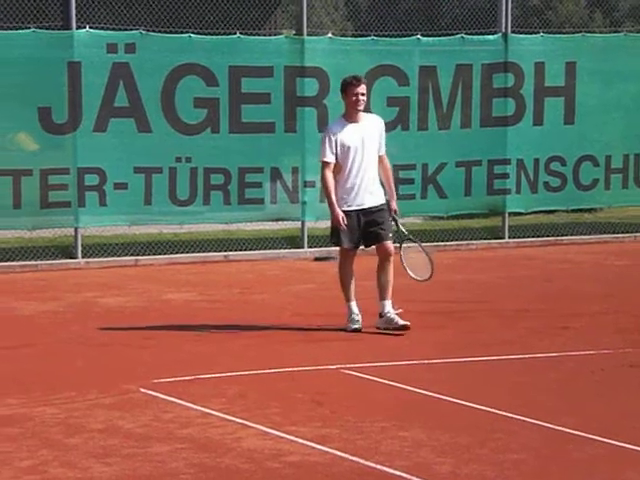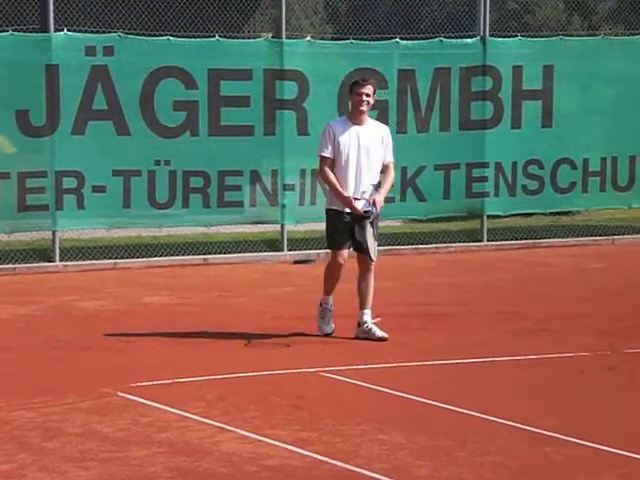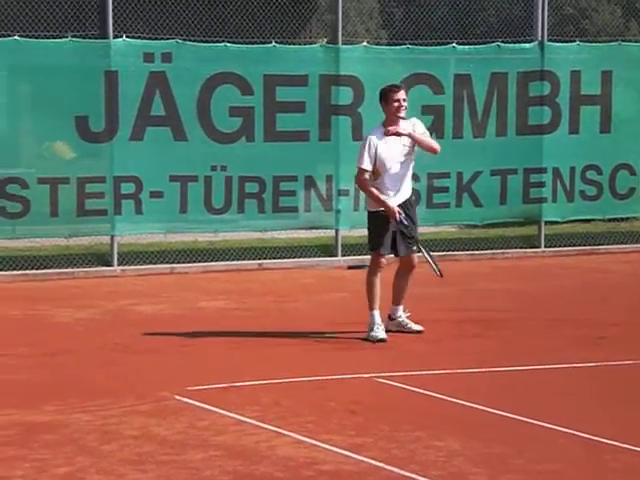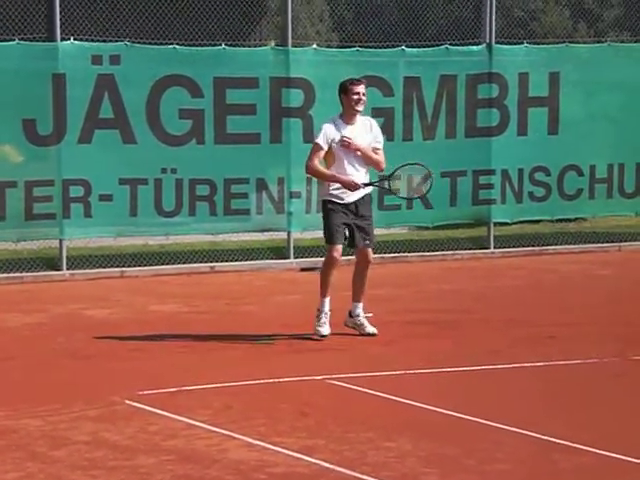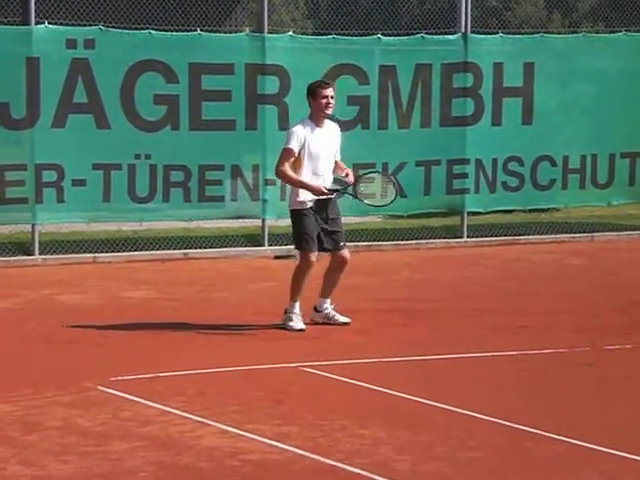
dt=1s
person 1, frame 1
left shoulder: (377, 123)
right shoulder: (333, 131)
left elbow: (383, 161)
right elbow: (327, 172)
left wrist: (392, 197)
right wrist: (334, 207)
left hip: (376, 202)
right hip: (347, 206)
left knee: (387, 252)
right knee: (347, 257)
left ankle: (386, 314)
right ankle: (353, 313)
person 1, frame 2
left shoulder: (382, 131)
right shoulder: (333, 128)
left elbow: (389, 169)
right elbow: (324, 168)
left wrist: (381, 194)
right wrist: (345, 196)
left hip: (368, 209)
right hip: (339, 208)
left knee: (368, 263)
right knee: (338, 259)
left ankle: (365, 322)
right ankle: (326, 303)
person 1, frame 3
left shoulder: (413, 126)
right shoulder: (373, 139)
left elbow: (435, 149)
right elbow: (362, 180)
left wrist: (407, 132)
right wrist: (385, 204)
left hip: (405, 203)
right hip: (380, 208)
left knee: (409, 262)
right knee: (378, 263)
left ankle: (396, 315)
right ankle: (375, 322)
person 1, frame 4
left shoulder: (370, 125)
right shoulder: (329, 128)
left elbow: (381, 165)
right elbow: (311, 166)
left wrist: (361, 149)
right wrist: (341, 179)
left hip: (361, 200)
right hip: (334, 200)
left knee: (366, 257)
right knee: (334, 254)
left ankle: (355, 314)
right ankle: (323, 311)
person 1, frame 5
left shoulder: (334, 129)
right shoulder: (298, 132)
right elbow: (281, 170)
left wrist: (344, 171)
right wrist: (309, 186)
left hip: (327, 202)
right hip: (303, 205)
left knee: (342, 257)
right knee: (308, 259)
left ankle: (321, 308)
right ankle: (292, 311)
